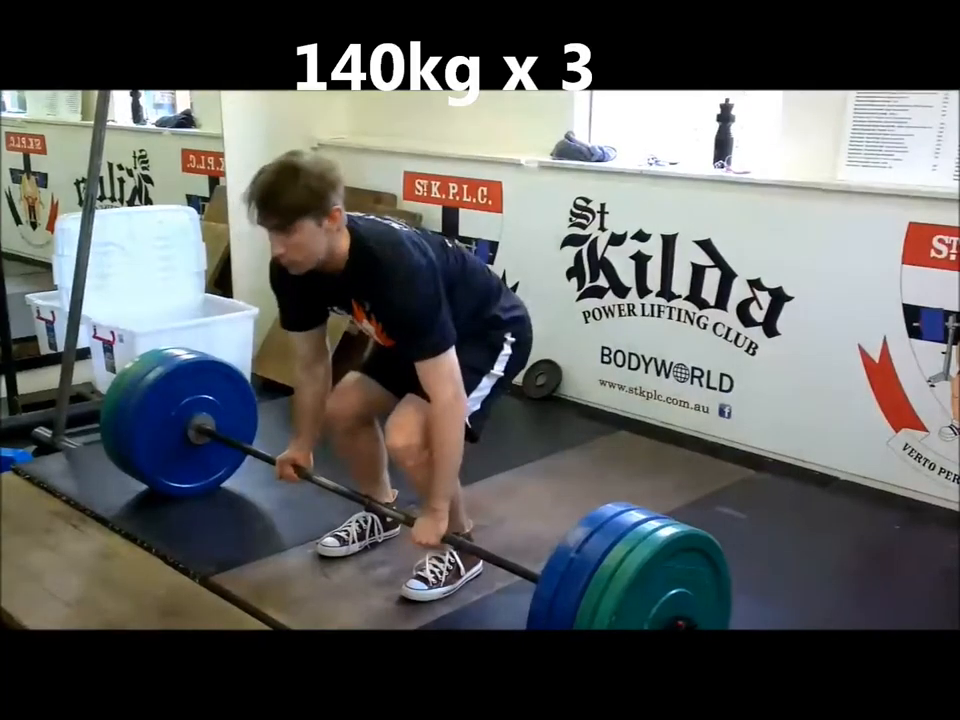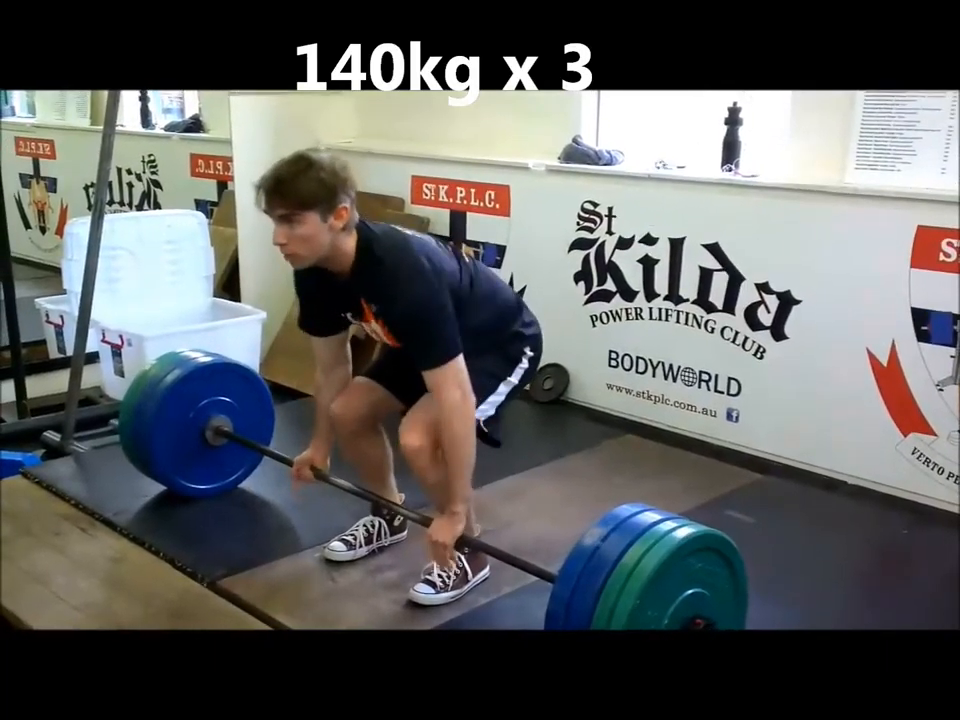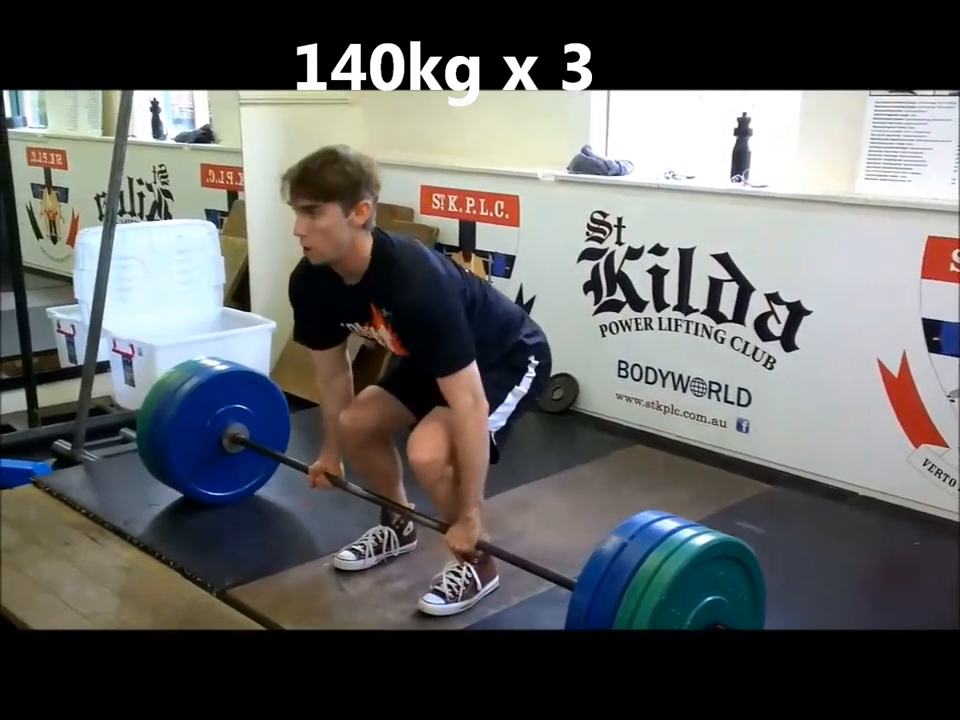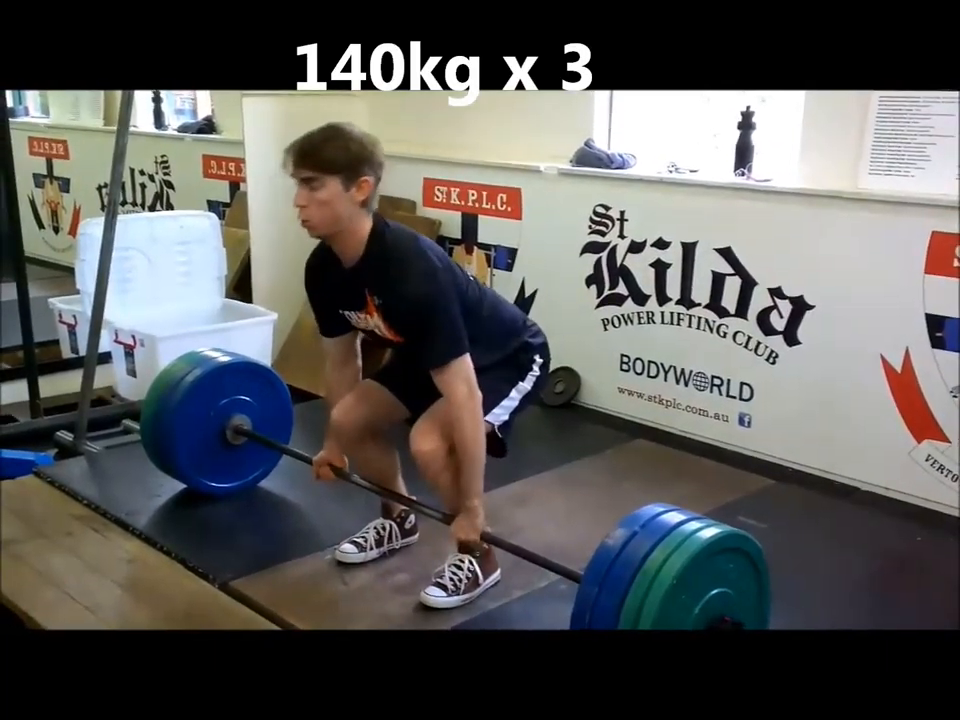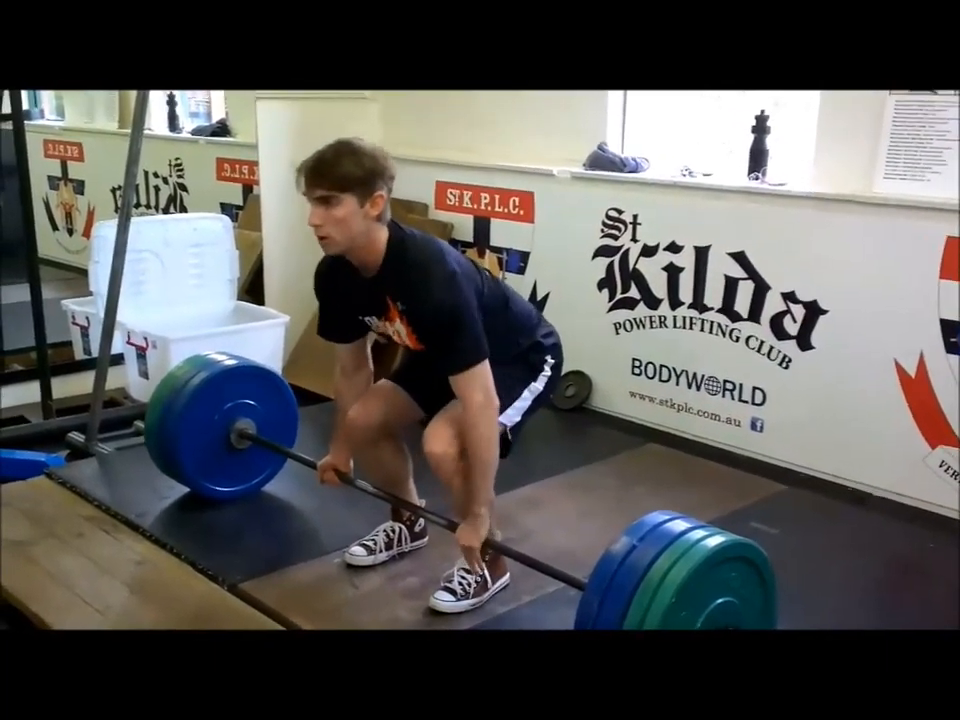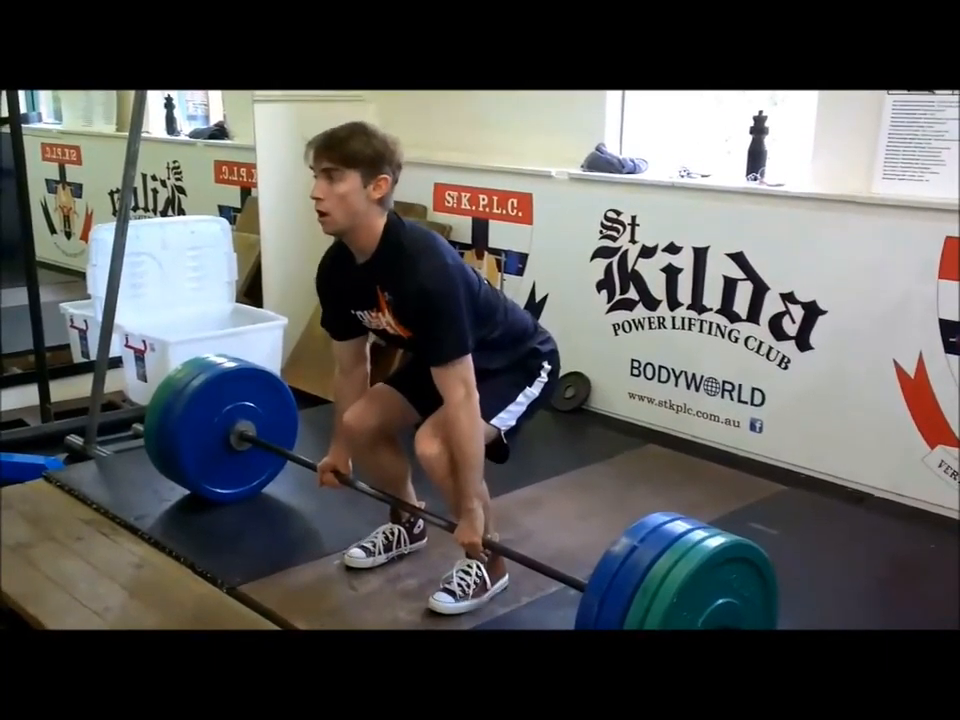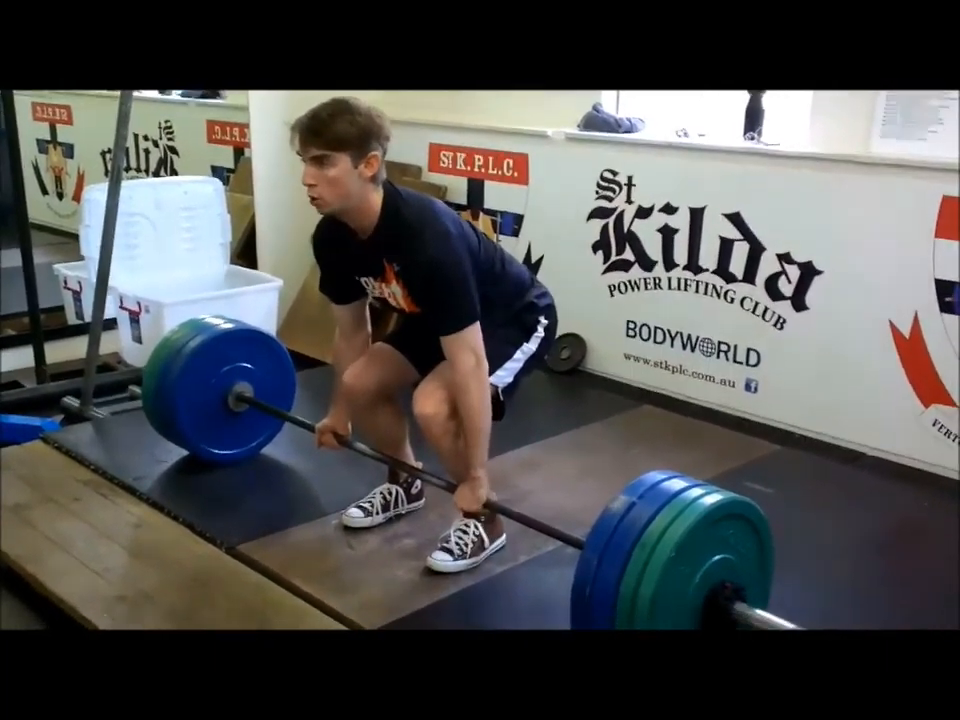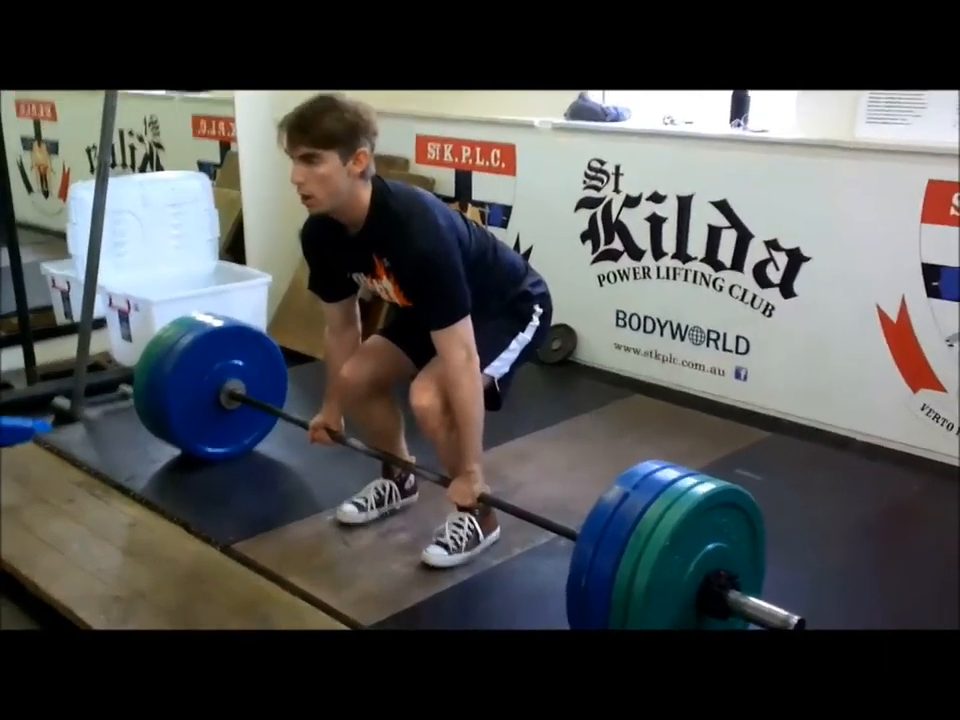
dt=0.5s
person 1, frame 1
left shoulder: (399, 269)
right shoulder: (293, 272)
left elbow: (449, 397)
right elbow: (311, 362)
left wrist: (435, 512)
right wrist: (301, 443)
left hip: (490, 331)
right hip: (417, 334)
left knee: (406, 435)
right knee: (342, 409)
left ankle: (460, 546)
right ankle: (381, 511)
person 1, frame 2
left shoulder: (405, 274)
right shoulder: (314, 274)
left elbow: (456, 400)
right elbow: (332, 364)
left wrist: (453, 513)
right wrist: (318, 444)
left hip: (503, 342)
right hip: (425, 340)
left knee: (417, 437)
right knee: (347, 412)
left ankle: (468, 552)
right ankle: (388, 516)
person 1, frame 3
left shoulder: (418, 284)
right shoulder: (310, 283)
left elbow: (469, 404)
right elbow: (331, 371)
left wrist: (470, 516)
right wrist: (330, 452)
left hip: (511, 356)
right hip: (434, 356)
left knee: (428, 450)
right knee: (357, 424)
left ankle: (477, 563)
right ankle: (398, 527)
person 1, frame 4
left shoulder: (414, 273)
right shoulder: (323, 269)
left elbow: (464, 396)
right elbow: (342, 359)
left wrist: (472, 508)
right wrist: (333, 443)
left hip: (510, 355)
right hip: (425, 352)
left knee: (430, 442)
right knee: (350, 420)
left ankle: (478, 556)
right ankle: (398, 519)
person 1, frame 5
left shoulder: (434, 279)
right shoulder: (335, 276)
left elbow: (482, 402)
right elbow: (351, 366)
left wrist: (477, 515)
right wrist: (339, 448)
left hip: (522, 355)
right hip: (440, 355)
left knee: (442, 446)
right knee: (363, 422)
left ankle: (488, 561)
right ankle: (408, 522)
person 1, frame 6
left shoulder: (426, 270)
right shoulder: (337, 268)
left elbow: (461, 396)
right elbow: (351, 364)
left wrist: (470, 511)
right wrist: (338, 447)
left hip: (517, 360)
right hip: (439, 358)
left knee: (434, 447)
right knee: (361, 425)
left ankle: (487, 563)
right ankle: (406, 524)
person 1, frame 7
left shoulder: (428, 239)
right shoulder: (332, 237)
left elbow: (468, 363)
right elbow: (351, 329)
left wrist: (475, 477)
right wrist: (338, 411)
left hip: (517, 317)
right hip: (437, 316)
left knee: (432, 406)
right knee: (360, 385)
left ankle: (483, 521)
right ankle: (404, 485)
person 1, frame 8
left shoulder: (418, 232)
right shoulder: (322, 233)
left elbow: (459, 357)
right elbow: (341, 325)
left wrist: (469, 472)
right wrist: (331, 407)
left hip: (511, 305)
right hip: (430, 307)
left knee: (428, 398)
right knee: (358, 378)
left ankle: (476, 512)
right ankle: (399, 479)
